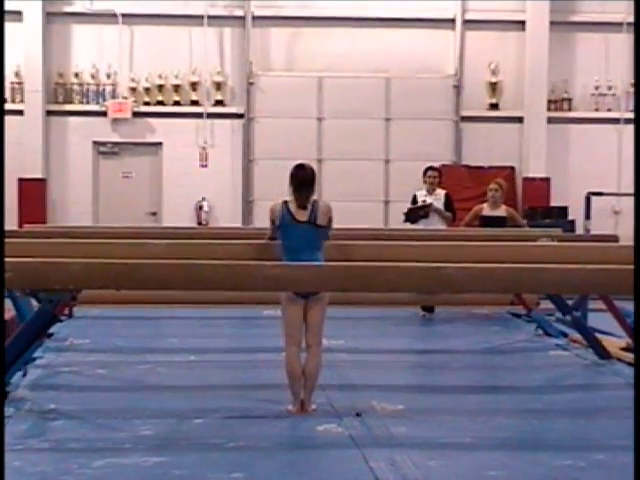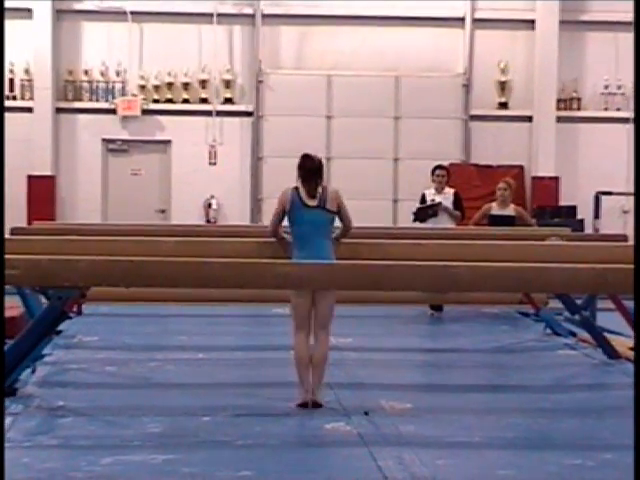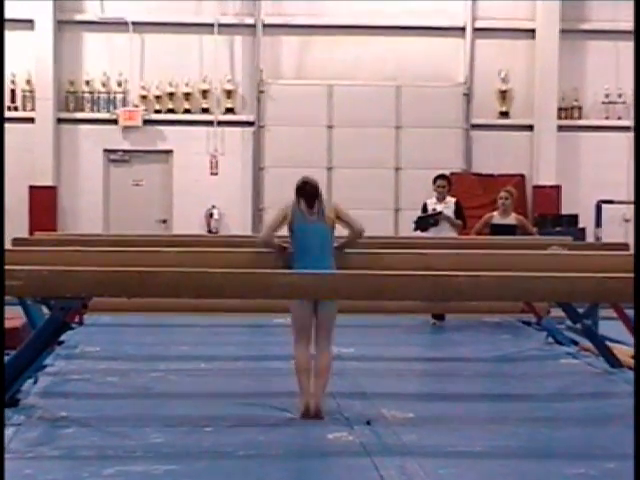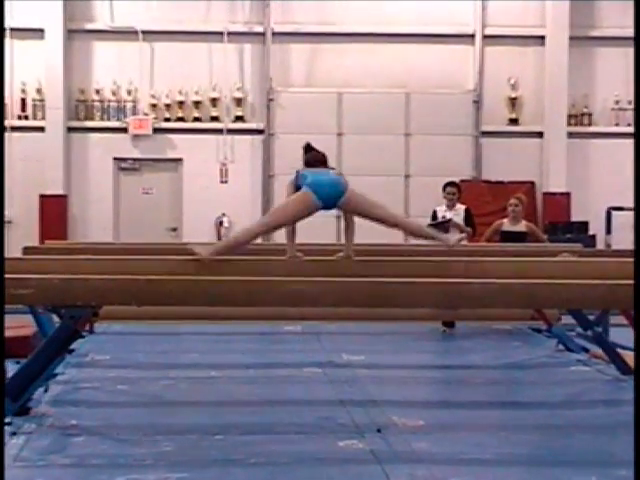
dt=0.4s
person 1, frame 1
left shoulder: (278, 210)
right shoulder: (323, 209)
left knee: (292, 345)
right knee: (314, 345)
left ankle: (296, 402)
right ankle: (307, 401)
person 1, frame 2
left shoulder: (288, 195)
right shoulder: (333, 195)
left elbow: (273, 231)
right elbow: (348, 227)
left knee: (301, 334)
right knee: (322, 335)
left ankle: (305, 392)
right ankle: (315, 392)
person 1, frame 3
left shoulder: (290, 210)
right shoulder: (331, 210)
left elbow: (265, 237)
right elbow: (358, 230)
left wrist: (283, 248)
left knee: (301, 343)
right knee: (324, 346)
left ankle: (306, 400)
right ankle: (318, 401)
person 1, frame 4
left shoulder: (297, 178)
right shoulder: (336, 174)
left elbow: (290, 219)
right elbow: (349, 217)
left wrist: (291, 251)
right wrist: (348, 250)
left hip: (313, 191)
right hip: (339, 188)
left knee: (264, 225)
right knee: (393, 220)
left ankle: (212, 250)
right ankle: (444, 238)
person 2, frame 1
left shoulder: (445, 195)
right shoulder: (417, 196)
left elbow: (452, 217)
right elbow: (411, 219)
left wrist: (437, 210)
right wrist: (420, 212)
left ankle: (429, 306)
right ankle: (426, 306)
person 2, frame 2
left shoulder: (454, 194)
right shoulder: (426, 195)
left elbow: (461, 216)
right elbow: (420, 218)
left wrist: (446, 209)
right wrist: (430, 211)
left ankle: (437, 305)
right ankle: (435, 305)
person 2, frame 3
left shoulder: (455, 203)
right shoulder: (427, 204)
left elbow: (462, 225)
right elbow: (421, 227)
left wrist: (447, 218)
right wrist: (430, 221)
left ankle: (439, 314)
right ankle: (437, 314)
person 2, frame 4
left shoulder: (465, 210)
right shoulder: (437, 211)
left elbow: (472, 232)
left wrist: (457, 225)
right wrist: (440, 228)
left ankle: (449, 321)
right ankle: (446, 321)
